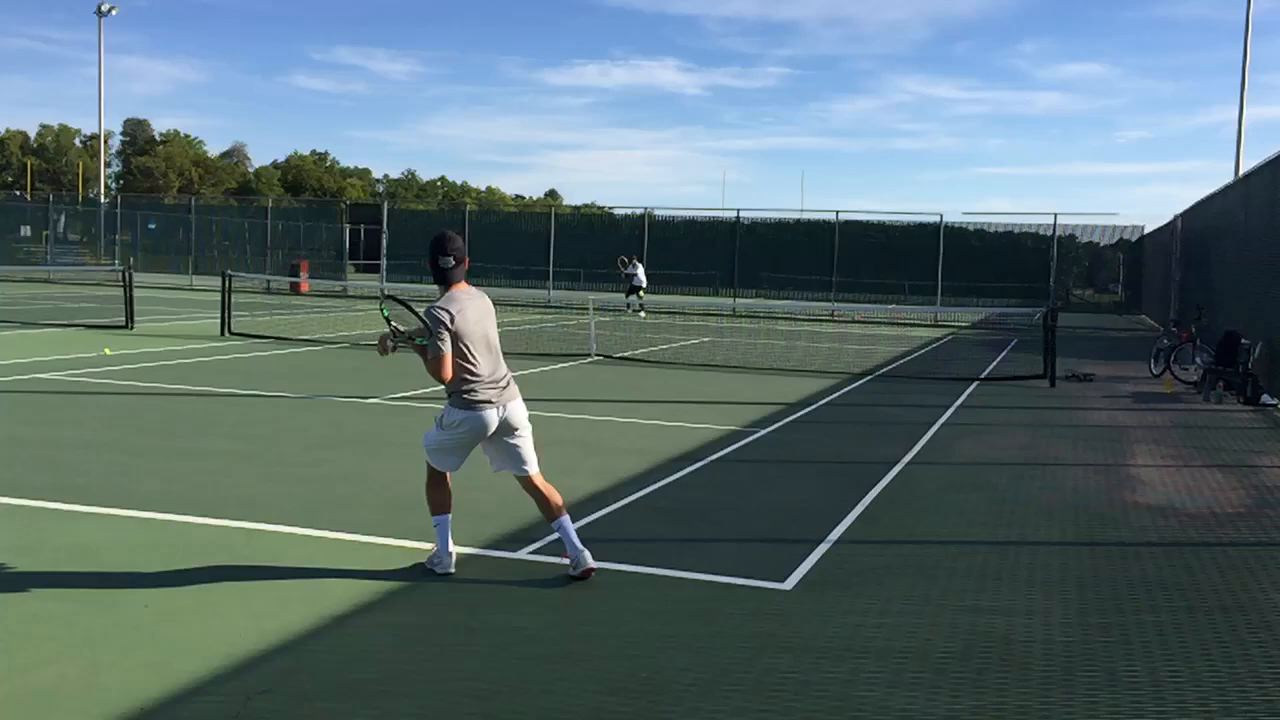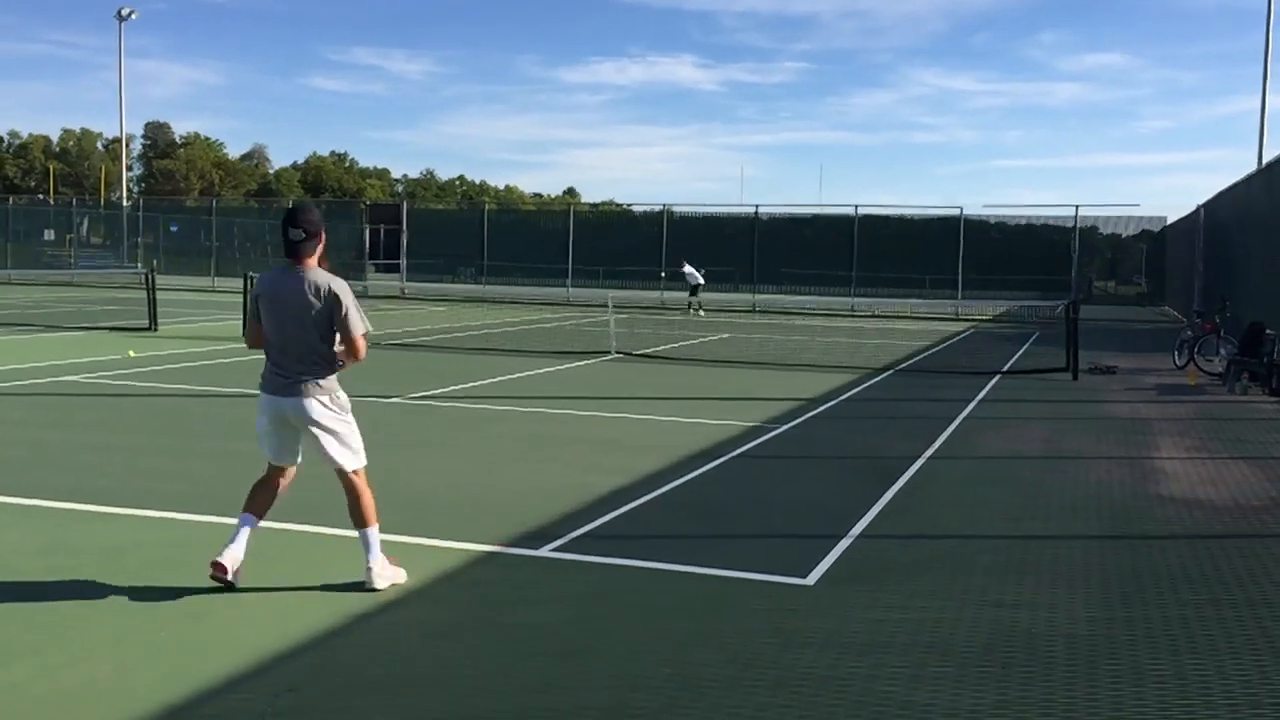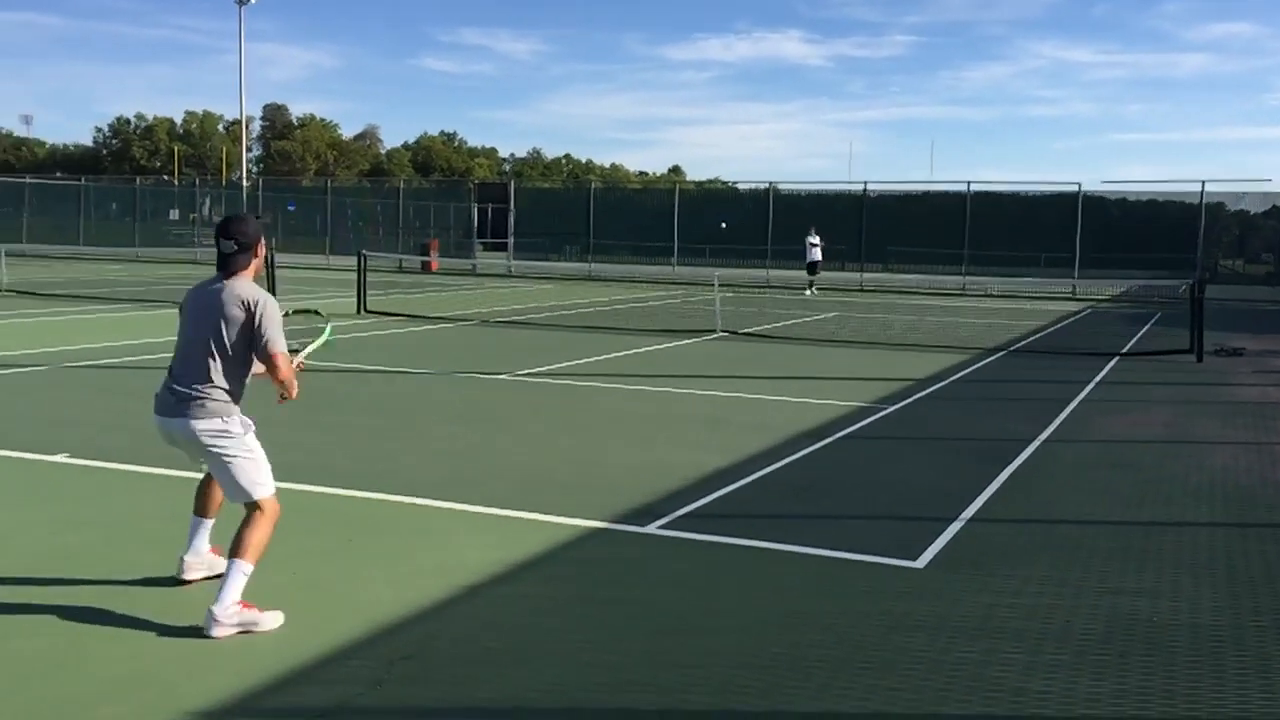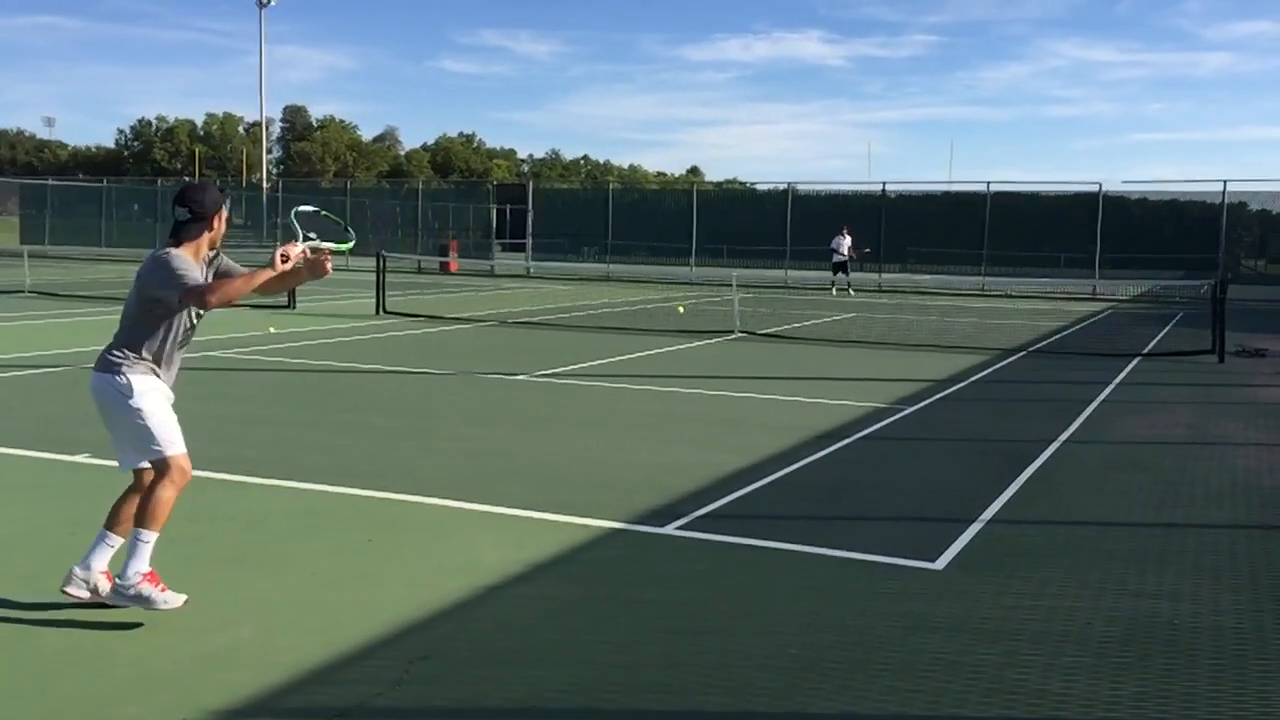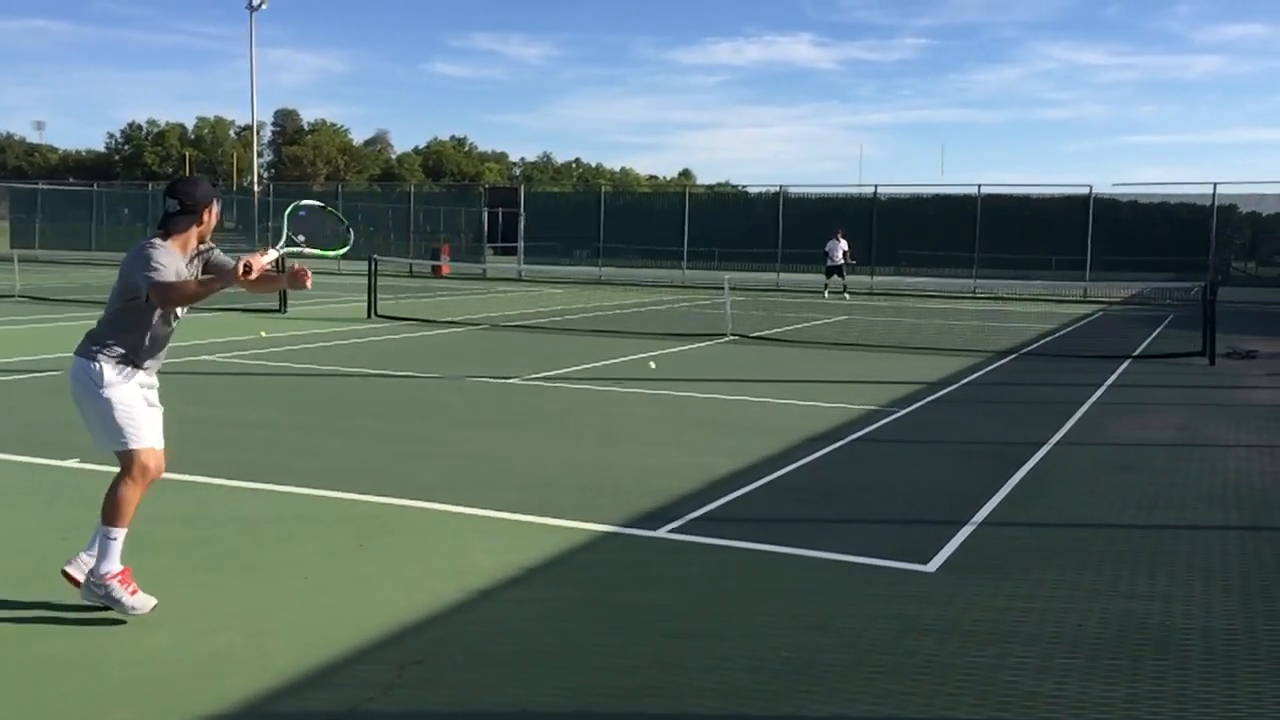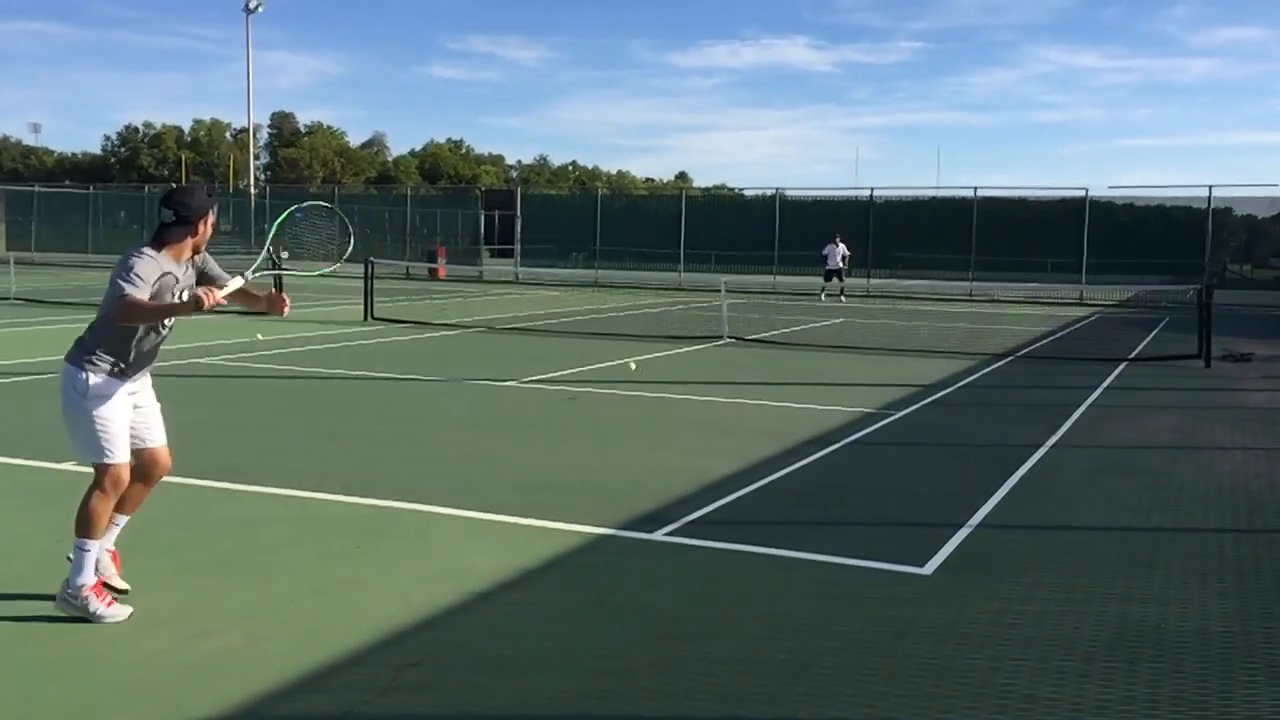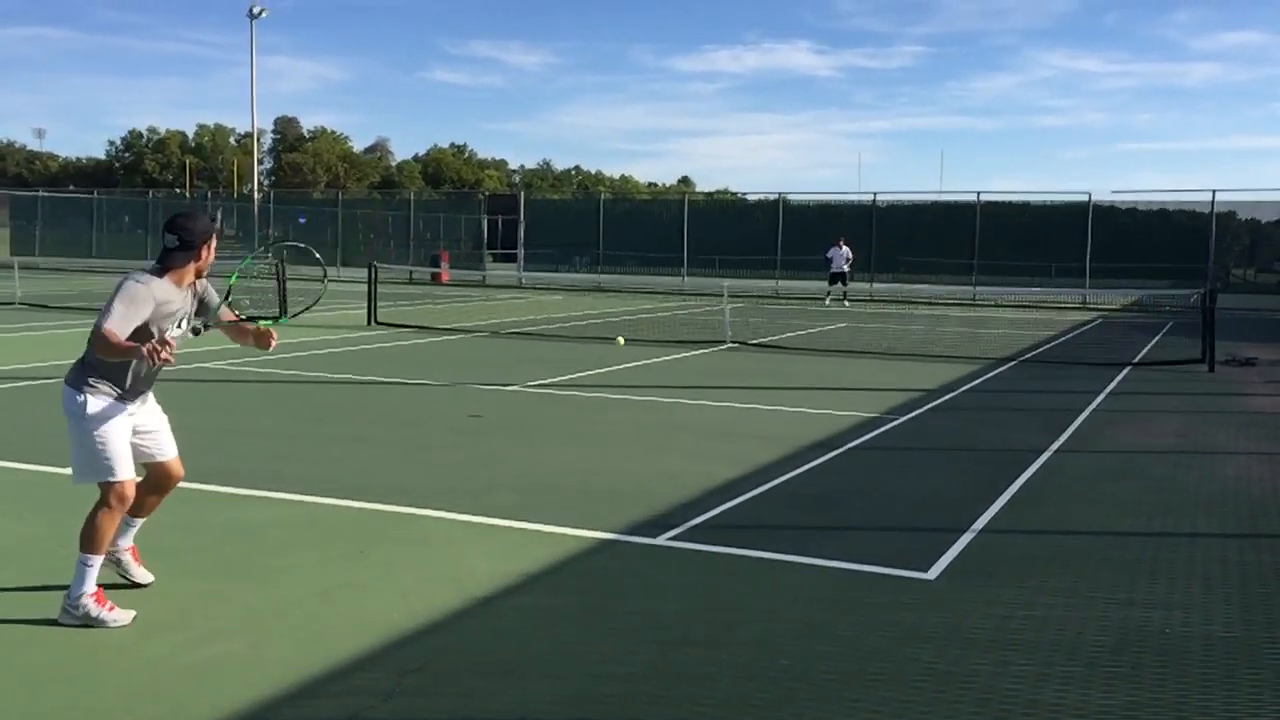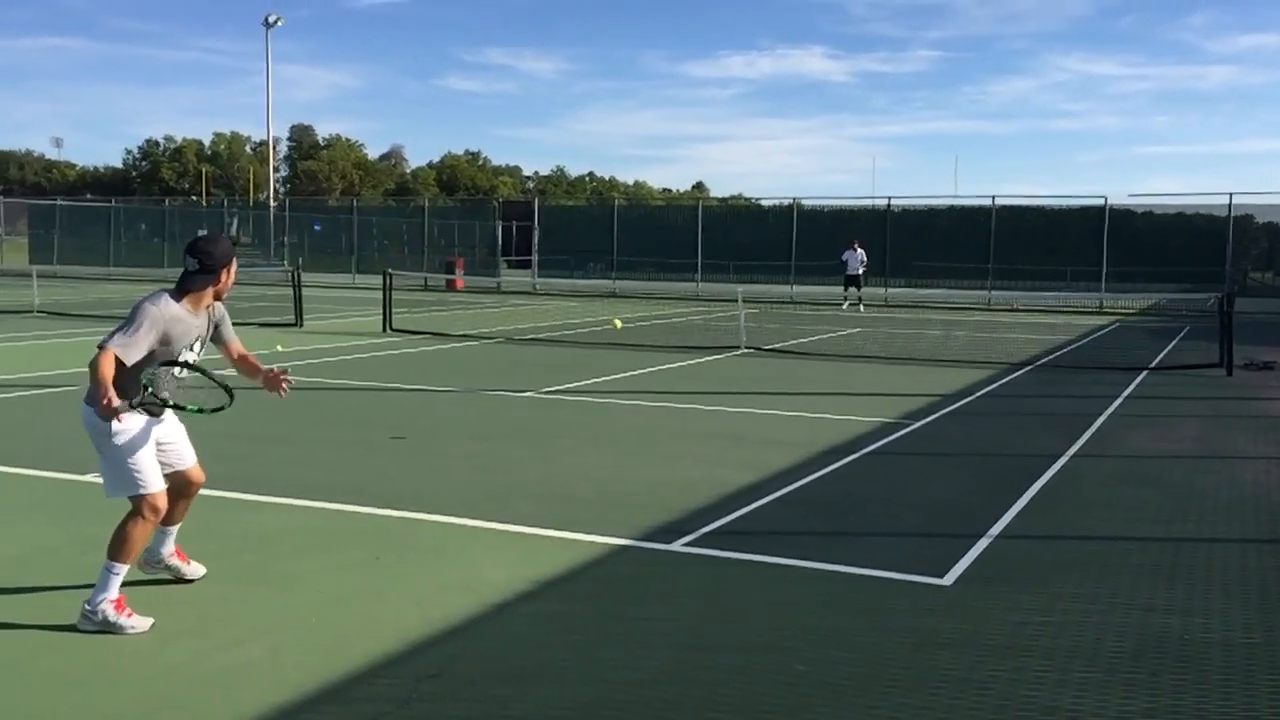
dt=0.7s
person 1, frame 1
left shoulder: (439, 311)
right shoulder: (482, 299)
left elbow: (442, 373)
left wrist: (409, 346)
left hip: (467, 411)
right hip: (509, 403)
left knee: (438, 470)
right knee: (533, 480)
left ankle: (444, 552)
right ankle: (578, 553)
person 1, frame 2
left shoulder: (264, 283)
right shoulder: (333, 287)
left elbow: (253, 339)
right elbow: (359, 351)
left hip: (273, 395)
right hip: (317, 396)
left knee: (278, 471)
right knee: (354, 475)
left ankle: (232, 553)
right ankle: (377, 566)
person 1, frame 3
left shoulder: (196, 295)
right shoulder: (258, 301)
right elbow: (278, 372)
left wrist: (269, 366)
right wrist: (290, 386)
left hip: (170, 413)
right hip: (208, 416)
left knee: (225, 472)
right knee: (264, 508)
left ankle: (196, 556)
right ankle: (227, 610)
person 1, frame 4
left shoulder: (209, 260)
right shoulder: (167, 263)
left elbow: (259, 286)
right elbow: (209, 299)
left wrist: (305, 272)
right wrist: (270, 268)
left hip: (141, 383)
right hip: (126, 379)
left knee: (149, 481)
right knee: (175, 470)
left ankle: (88, 573)
right ankle: (133, 578)
person 1, frame 5
left shoulder: (200, 252)
right shoulder: (152, 255)
left elbow: (248, 278)
right elbow: (166, 296)
left wrist: (285, 280)
right wrist: (228, 280)
left hip: (137, 373)
right hip: (104, 369)
left knee: (150, 469)
right knee: (139, 466)
left ankle: (90, 562)
right ankle: (105, 574)
person 1, frame 6
left shoulder: (195, 261)
right shoulder: (142, 264)
left elbow: (235, 292)
right elbow: (125, 312)
left wrist: (266, 301)
right wrist: (185, 306)
left hip: (133, 378)
right hip: (94, 377)
left knee: (155, 464)
right knee: (114, 476)
left ankle: (100, 550)
right ankle: (78, 587)
person 1, frame 7
left shoulder: (197, 287)
right shoulder: (141, 288)
left elbow: (229, 324)
right elbow: (99, 341)
left wrist: (254, 335)
right wrist: (136, 350)
left hip: (136, 397)
right hip: (95, 397)
left knee: (168, 473)
right knee: (119, 493)
left ankle: (120, 547)
right ankle: (80, 599)
person 1, frame 8
left shoulder: (212, 310)
right shoulder: (157, 312)
left elbow: (236, 355)
right elbow: (103, 357)
left wrist: (264, 376)
right wrist: (105, 395)
left hip: (153, 412)
right hip: (117, 415)
left knee: (190, 480)
right knee: (152, 504)
left ankle: (161, 553)
right ankle: (100, 605)
